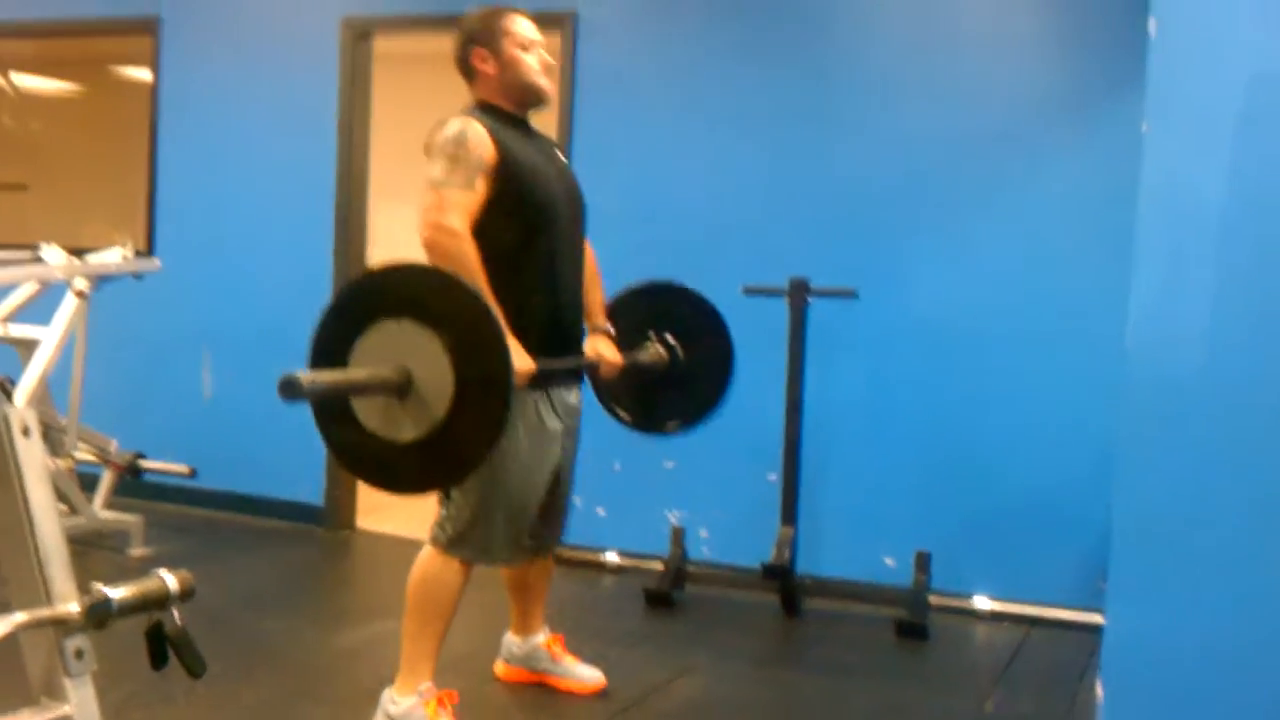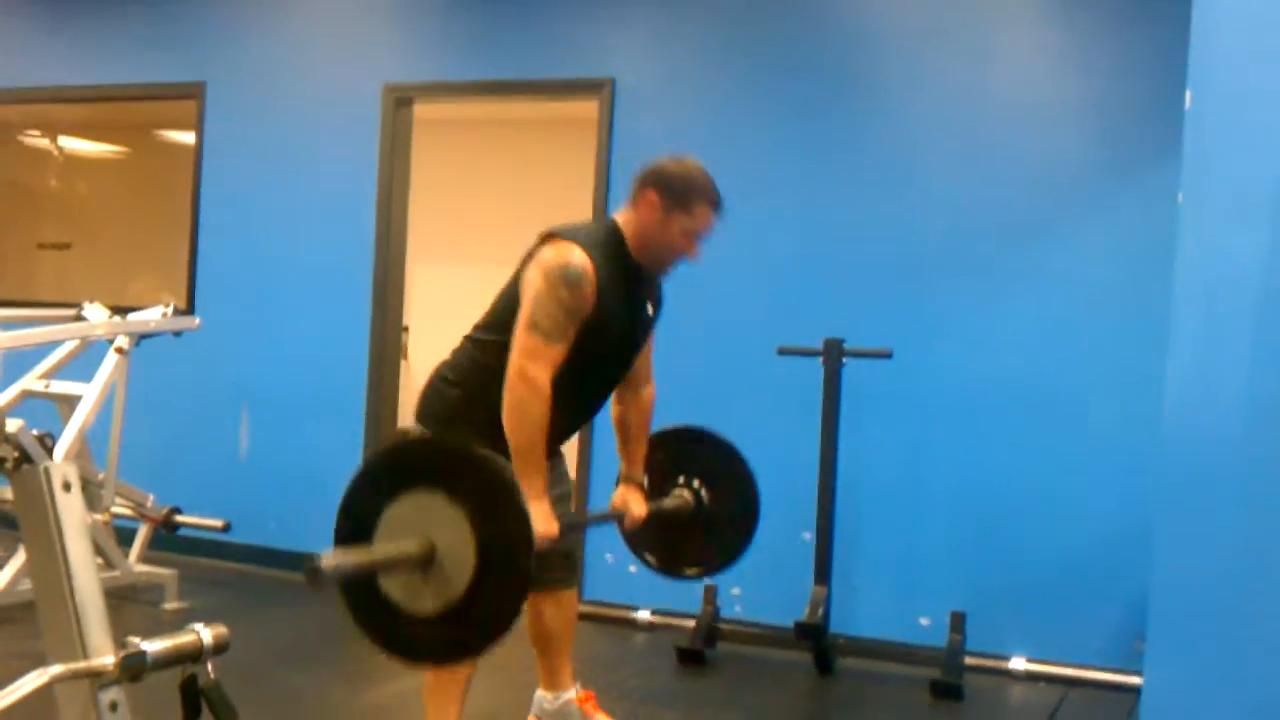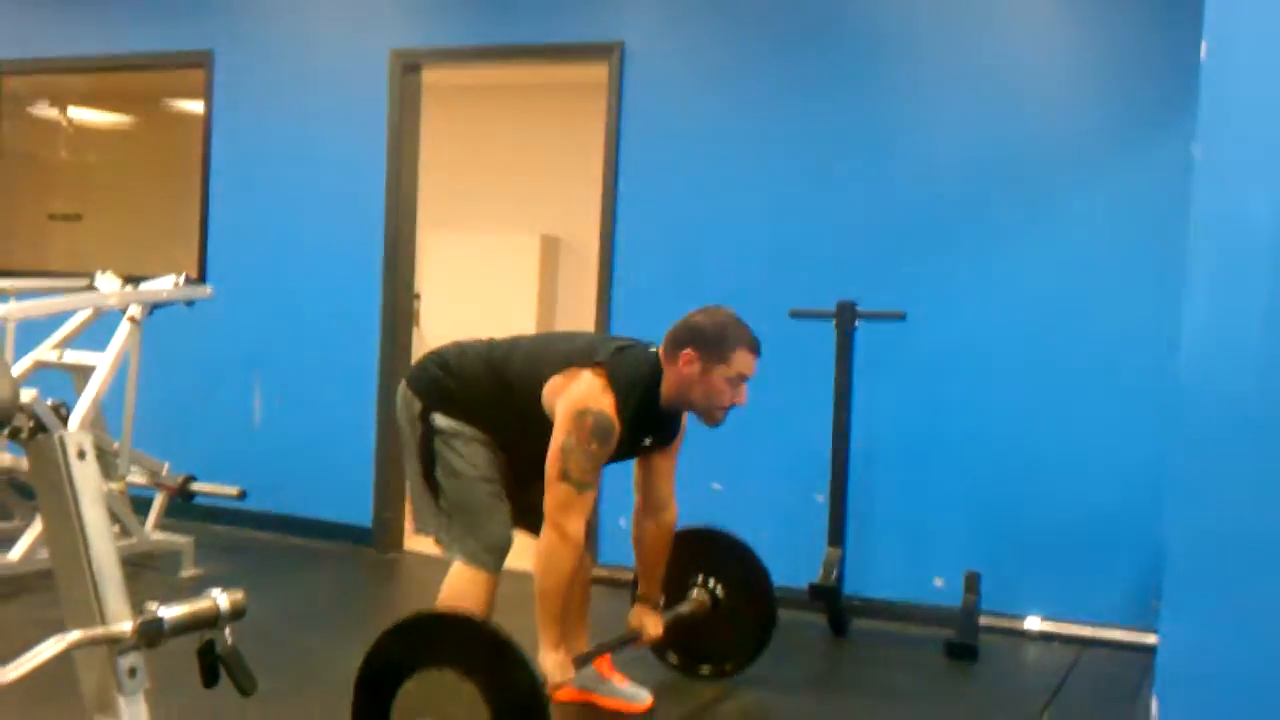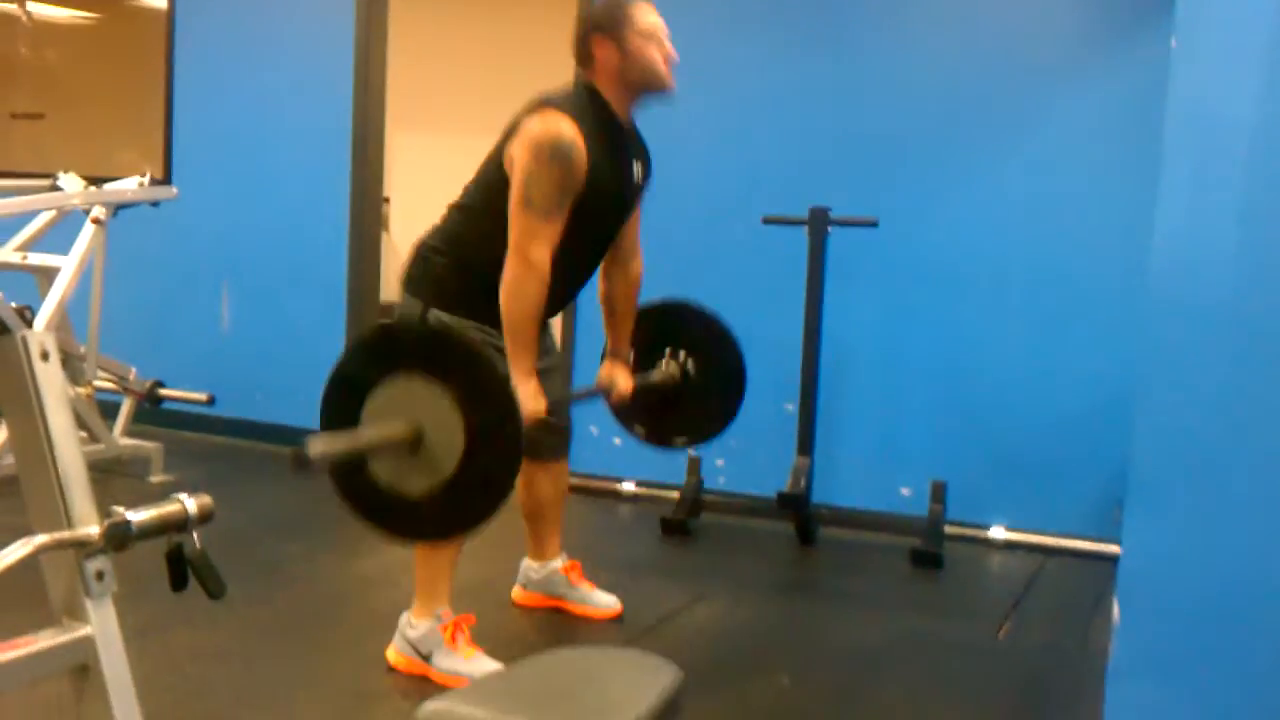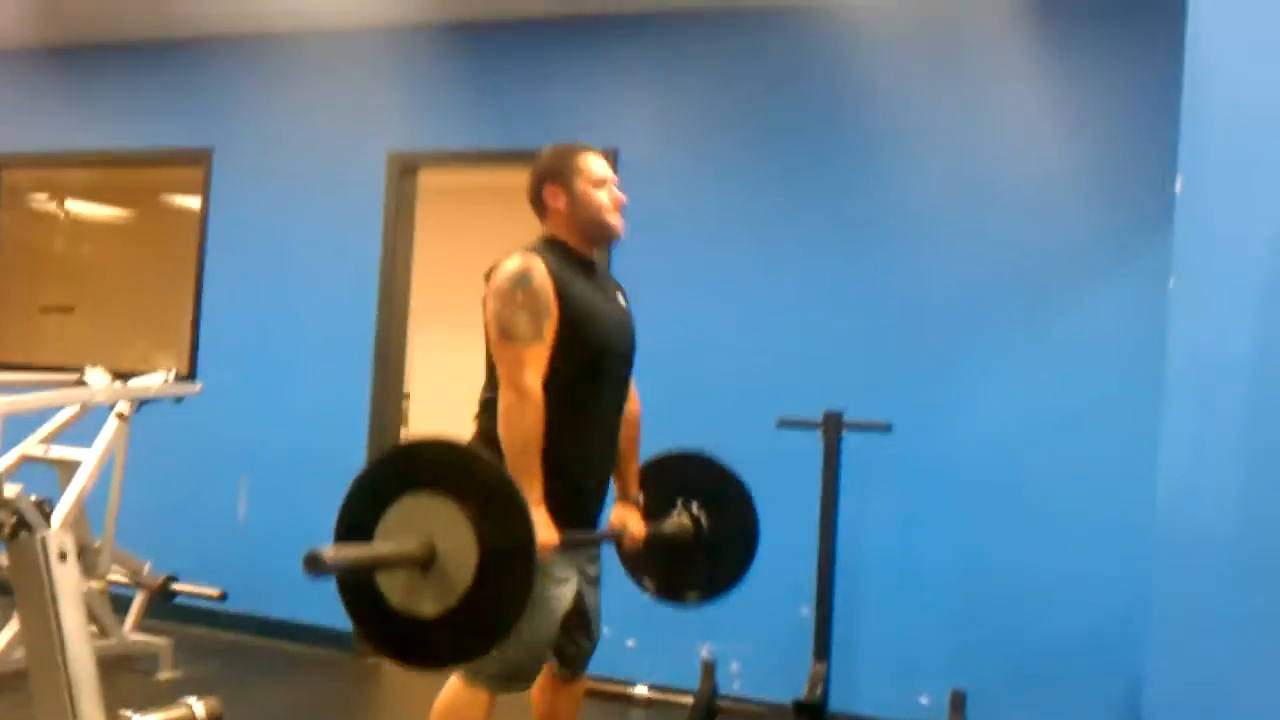
dt=0.5s
person 1, frame 1
left shoulder: (543, 147)
right shoulder: (468, 135)
left elbow: (575, 247)
right elbow: (444, 230)
left wrist: (599, 333)
right wrist: (498, 343)
left hip: (557, 370)
right hip: (503, 370)
left knee: (542, 524)
right knee: (465, 532)
left ankle: (526, 643)
person 1, frame 2
left shoulder: (646, 284)
right shoulder: (573, 264)
left elbow: (635, 388)
right elbow: (527, 375)
left wrist: (632, 481)
right wrist: (531, 498)
left hip: (531, 427)
right hip: (464, 428)
left knee: (556, 567)
person 1, frame 3
left shoulder: (664, 409)
right shoulder: (598, 402)
left elbow: (657, 511)
right elbow: (561, 528)
left wrist: (649, 601)
right wrist: (550, 648)
left hip: (509, 424)
right hip: (447, 410)
left knee: (577, 542)
right knee: (482, 548)
left ankle: (579, 670)
person 1, frame 4
left shoulder: (633, 150)
right shoulder: (557, 136)
left elbow: (622, 261)
right elbow: (527, 260)
left wrist: (618, 354)
right wrist: (520, 376)
left hip: (520, 316)
right hip: (453, 302)
left knee: (549, 440)
left ankle: (544, 570)
right ankle: (424, 629)
person 1, frame 5
left shoulder: (609, 290)
right shoulder: (526, 275)
left elbow: (625, 403)
right elbow: (520, 394)
left wrist: (630, 500)
right wrist: (529, 511)
left hip: (575, 514)
right hip: (526, 514)
left knee: (571, 658)
right knee: (492, 666)
